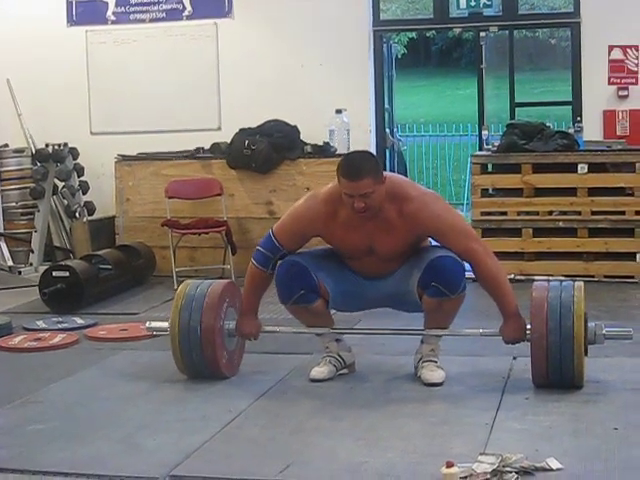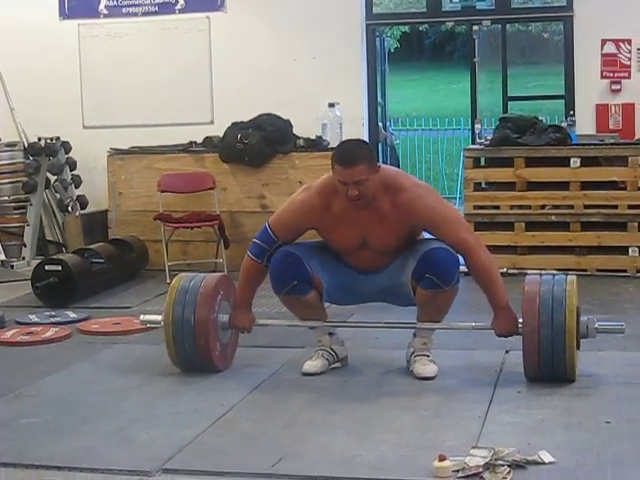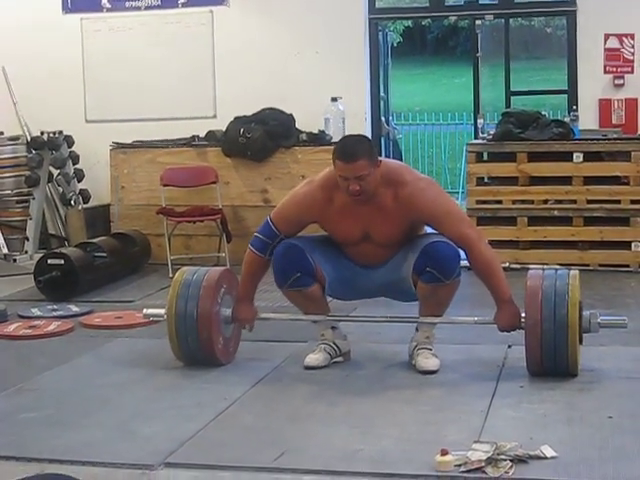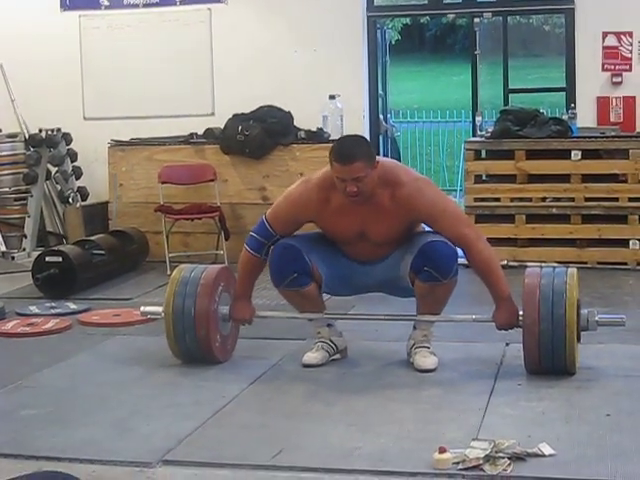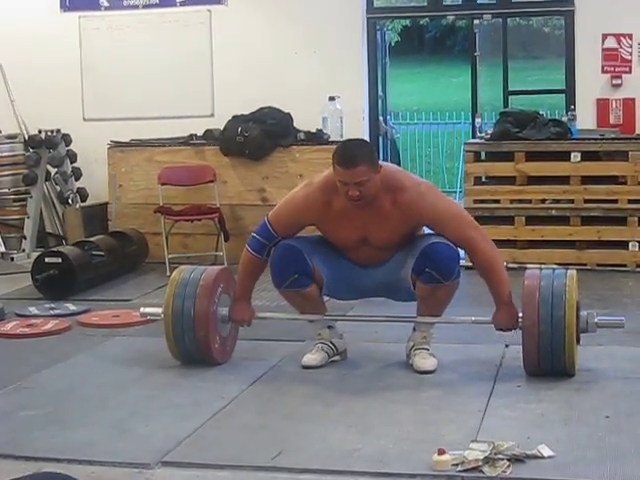
dt=0.5s
person 1, frame 1
left shoulder: (417, 204)
right shoulder: (317, 208)
left elbow: (478, 254)
right elbow: (266, 253)
left wrist: (511, 316)
right wrist: (248, 313)
left hip: (407, 279)
right hip: (349, 280)
left knee: (448, 268)
right knee: (289, 275)
left ankle: (428, 352)
right ankle: (336, 350)
person 1, frame 2
left shoulder: (411, 195)
right shoulder: (313, 199)
left elbow: (471, 247)
right elbow: (262, 246)
left wrist: (502, 310)
right wrist: (242, 306)
left hip: (401, 274)
right hip: (344, 274)
left knee: (442, 260)
right knee: (284, 265)
left ankle: (420, 346)
right ankle: (328, 344)
person 1, frame 3
left shoulder: (413, 190)
right shoulder: (315, 193)
left elbow: (472, 240)
right elbow: (264, 239)
left wrist: (505, 303)
right wrist: (244, 300)
left hip: (403, 268)
right hip: (346, 269)
left knee: (443, 254)
right knee: (287, 258)
left ankle: (423, 340)
right ankle: (331, 338)
person 1, frame 4
left shoulder: (410, 189)
right shoulder: (310, 192)
left elbow: (471, 238)
right elbow: (260, 238)
left wrist: (504, 302)
right wrist: (242, 298)
left hip: (399, 264)
right hip: (343, 264)
left knee: (440, 254)
right knee: (284, 257)
left ankle: (421, 338)
right ankle: (328, 337)
person 1, frame 5
left shoulder: (413, 194)
right shoulder: (313, 196)
left elbow: (476, 240)
right elbow: (261, 239)
left wrist: (504, 304)
right wrist: (241, 300)
left hip: (402, 269)
right hip: (344, 269)
left knee: (443, 255)
right knee: (285, 258)
left ankle: (420, 340)
right ankle: (328, 337)
